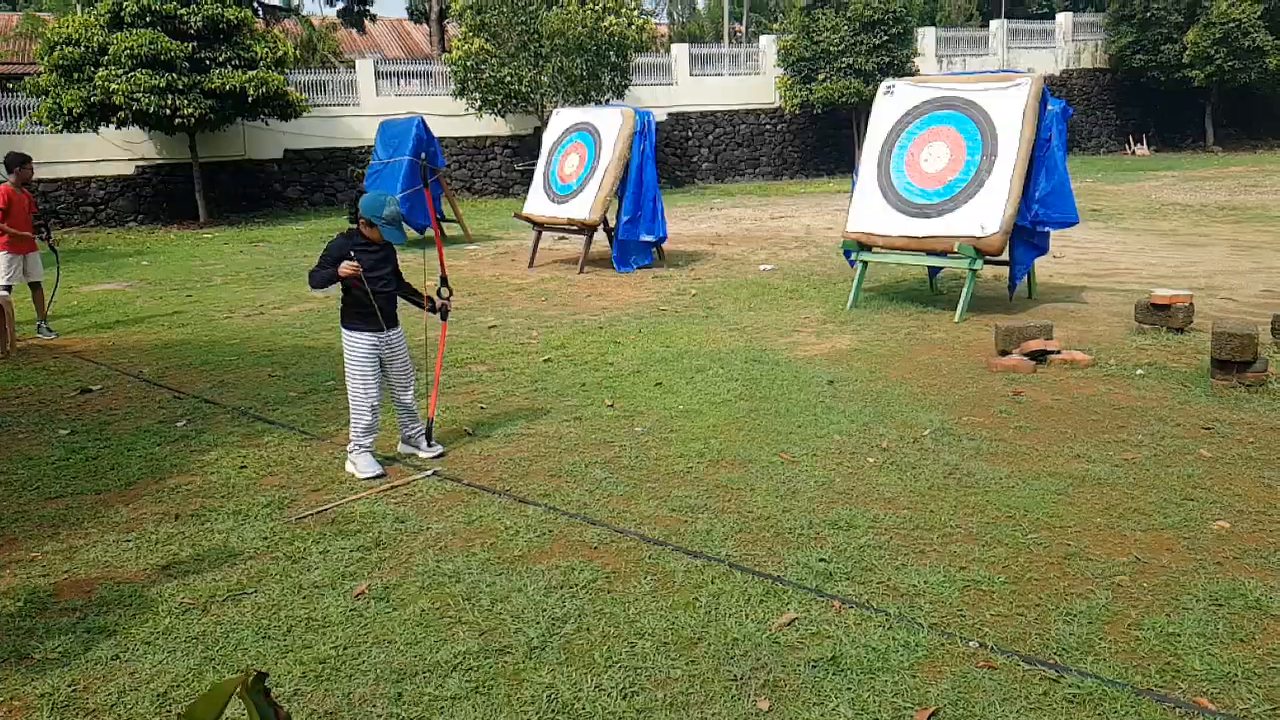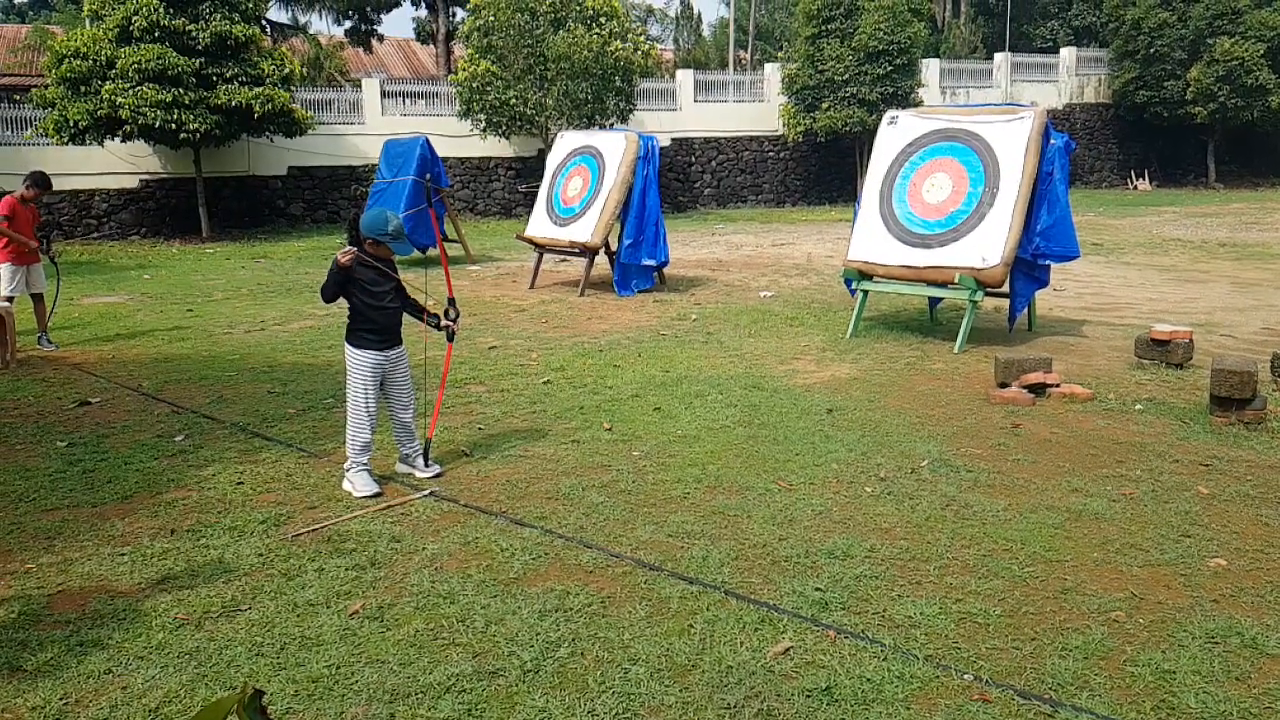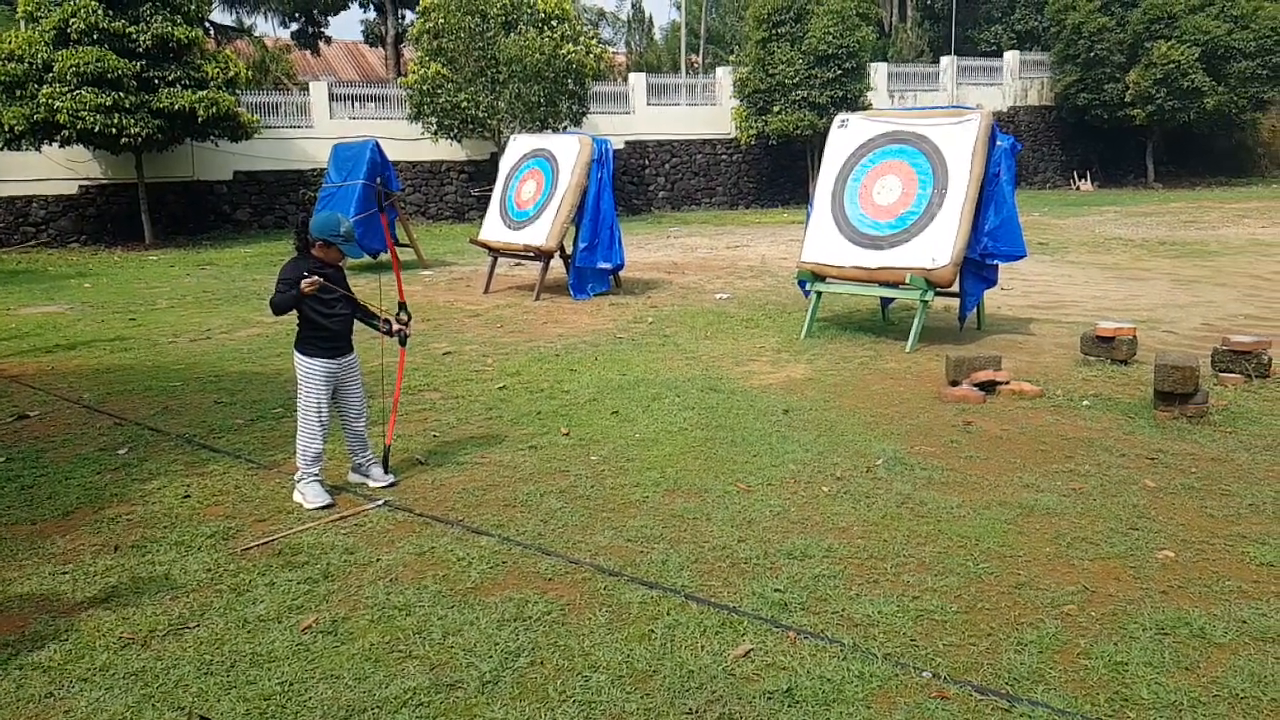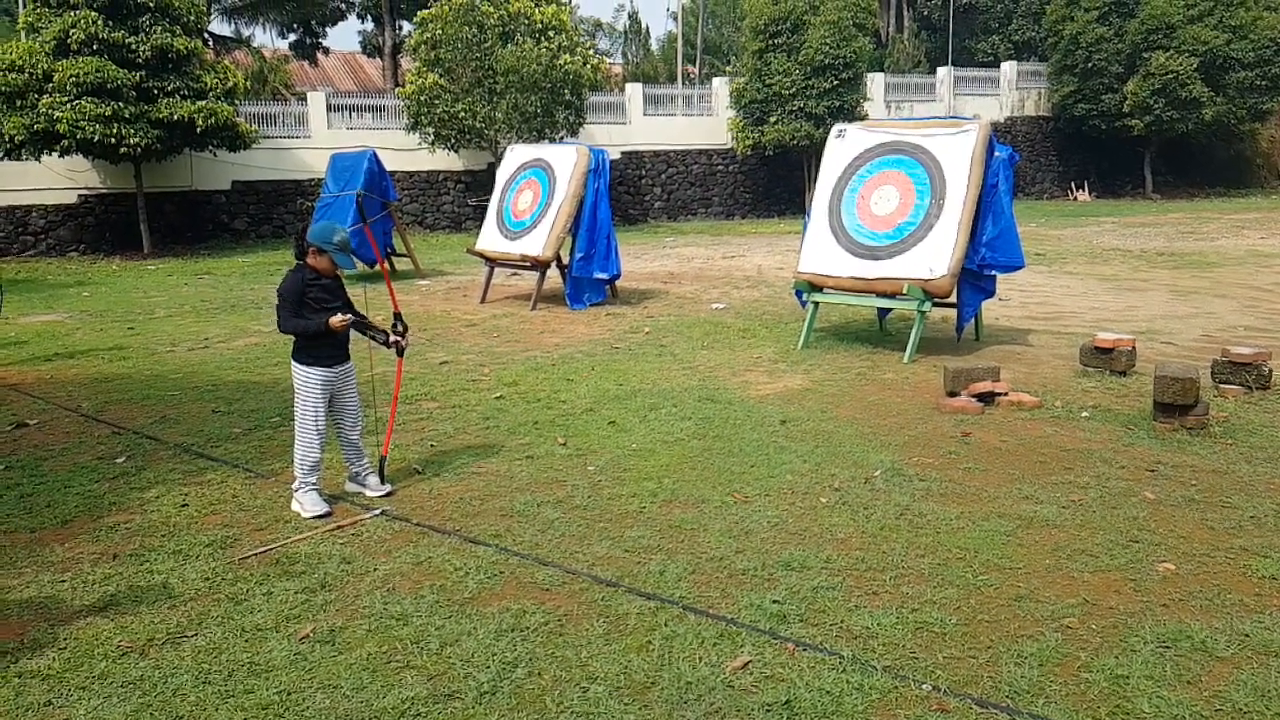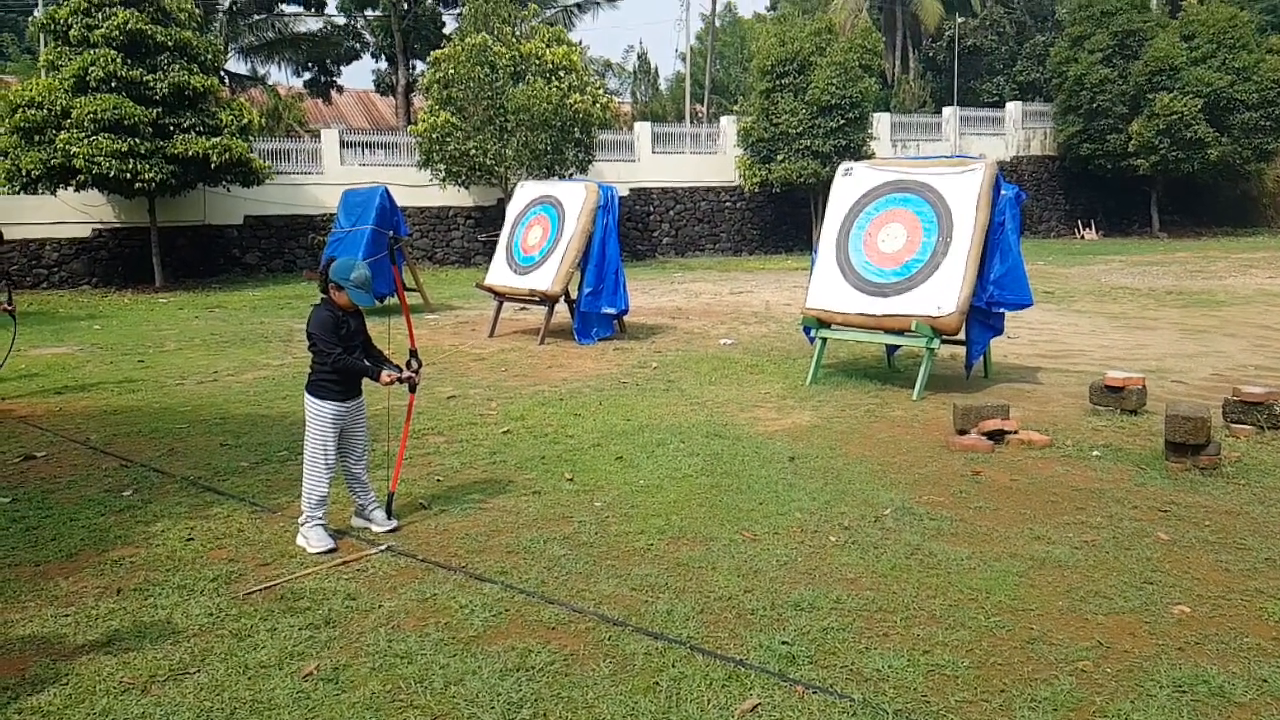
dt=1s
person 1, frame 1
left shoulder: (387, 247)
right shoulder: (342, 245)
right elbow: (315, 278)
left wrist: (428, 303)
right wrist: (337, 272)
left hip: (391, 330)
right hip: (359, 334)
left knee: (404, 387)
right knee: (365, 396)
left ankle: (412, 437)
right ankle: (359, 452)
person 1, frame 2
left shoulder: (386, 265)
right shoulder: (349, 263)
left elbow: (404, 299)
right elbow: (328, 296)
left wrist: (435, 321)
right wrist: (340, 269)
left hip: (394, 348)
right hip: (363, 351)
left knee: (404, 406)
right knee: (363, 412)
left ankle: (411, 456)
right ankle: (356, 470)
person 1, frame 3
left shoulder: (335, 270)
right shoulder: (296, 269)
left elbow: (353, 305)
right elbow: (277, 306)
left wrist: (387, 325)
right wrist: (299, 293)
left hip: (345, 356)
right hip: (314, 360)
left knee: (355, 415)
right knee: (314, 421)
left ankle: (363, 466)
right ankle: (307, 481)
person 1, frame 4
left shoulder: (333, 280)
right shoulder: (295, 281)
left elbow: (352, 315)
right elbow: (285, 322)
left wrist: (384, 337)
right wrist: (325, 325)
left hip: (342, 365)
right hip: (311, 369)
left knee: (351, 424)
right knee: (311, 430)
left ankle: (360, 475)
right ankle: (304, 490)
person 1, frame 5
left shoulder: (354, 314)
right shoulder: (322, 318)
left elbow: (368, 349)
right elbow: (337, 359)
left wrist: (397, 371)
right wrist: (377, 374)
left hip: (353, 399)
right hip: (325, 402)
left knee: (357, 459)
right knee: (320, 464)
left ankle: (366, 509)
right ankle: (311, 525)
